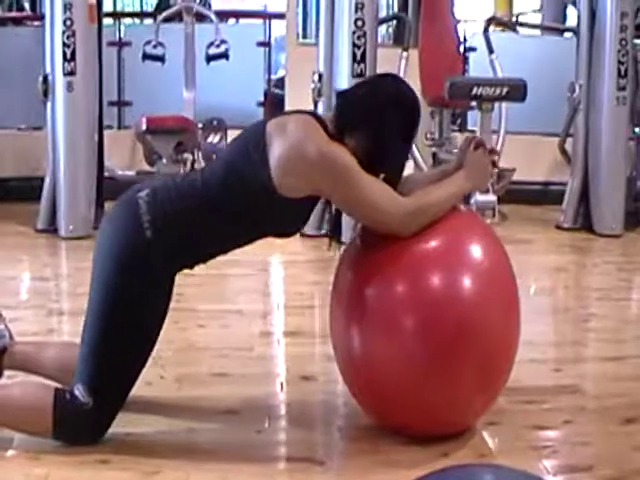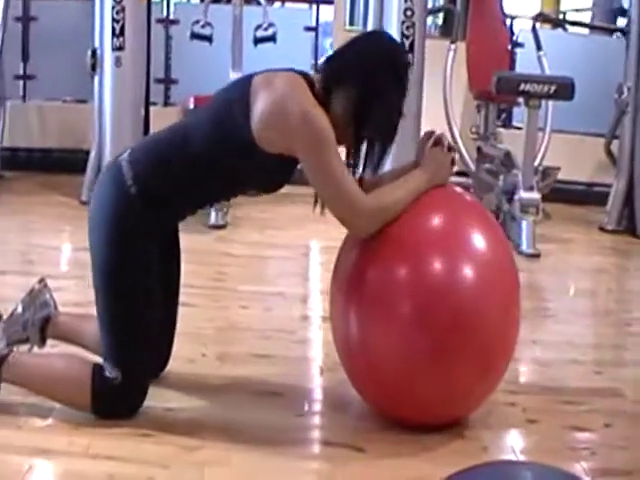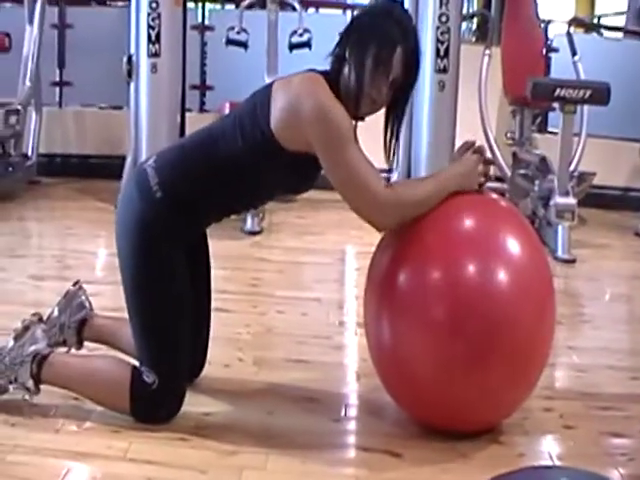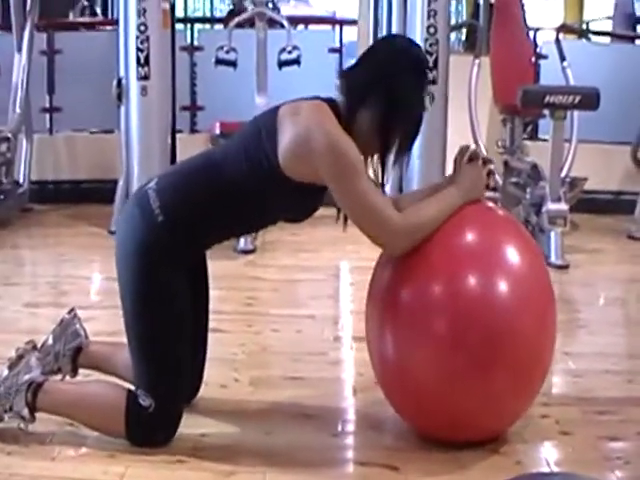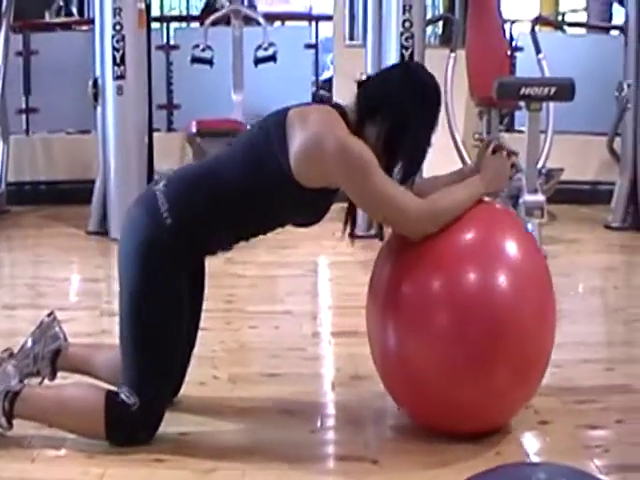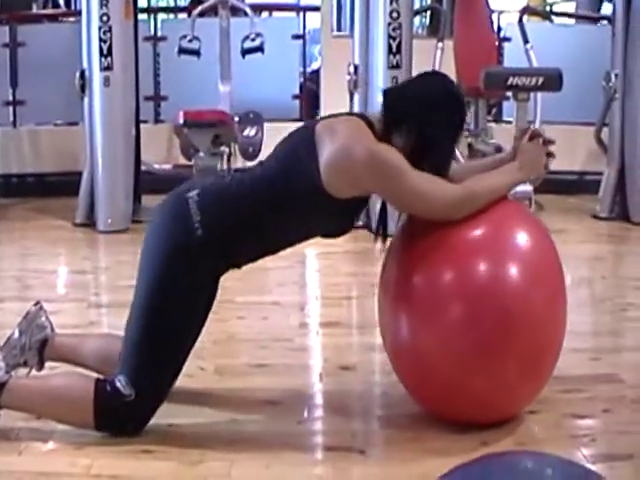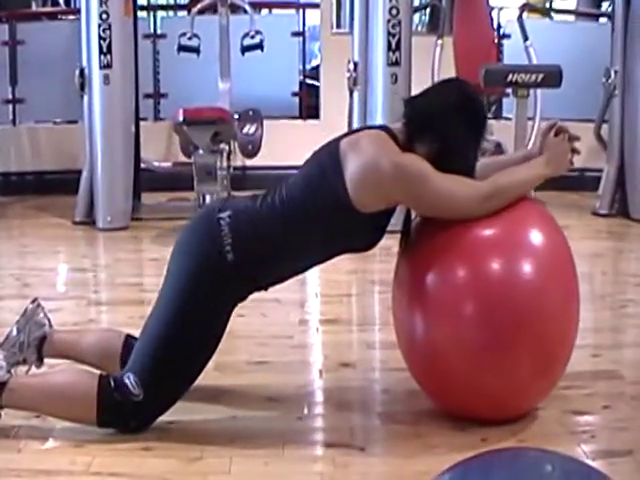
dt=0.7s
person 1, frame 1
left shoulder: (312, 132)
right shoulder: (318, 153)
left elbow: (385, 192)
right elbow: (400, 217)
left wrist: (453, 169)
right wrist: (467, 179)
left hip: (147, 229)
right hip: (140, 243)
left knee: (106, 372)
right knee: (85, 418)
person 1, frame 2
left shoulder: (299, 93)
right shoulder: (299, 110)
left elbow: (348, 193)
right elbow: (361, 218)
left wrist: (416, 167)
right wrist: (426, 177)
left hip: (149, 206)
right hip: (129, 206)
left knee: (150, 361)
right knee: (119, 395)
left ankle: (46, 319)
person 1, frame 3
left shoulder: (327, 103)
right shoulder: (316, 105)
left elbow: (374, 193)
right elbow: (381, 211)
left wrist: (449, 174)
right wrist: (456, 178)
left hip: (177, 212)
right hip: (154, 211)
left knee: (187, 363)
right knee: (159, 398)
left ankle: (77, 320)
person 1, frame 4
left shoulder: (327, 120)
right shoulder: (324, 136)
left elbow: (380, 211)
right elbow: (394, 235)
left wrist: (450, 184)
right wrist: (461, 192)
left hip: (175, 232)
right hip: (155, 236)
left knee: (181, 386)
right knee: (155, 422)
left ankle: (74, 348)
person 1, frame 5
left shoulder: (335, 124)
right shoulder: (335, 143)
left elbow: (400, 192)
right elbow: (414, 220)
left wrist: (472, 172)
right wrist: (484, 184)
left hip: (176, 230)
right hip: (161, 236)
left knee: (159, 384)
right knee: (134, 420)
left ankle: (54, 349)
person 1, frame 6
left shoulder: (362, 131)
right shoulder: (365, 154)
left elbow: (434, 178)
right elbow: (450, 202)
left wrist: (506, 158)
right wrist: (520, 172)
left hip: (196, 224)
right hip: (191, 240)
left knee: (147, 363)
right knee: (129, 408)
person 1, frame 7
left shoulder: (383, 142)
right shoulder: (389, 167)
left elbow: (462, 176)
right elbow: (478, 199)
left wrist: (530, 154)
right wrist: (545, 166)
left hip: (223, 236)
right hip: (220, 257)
left knee: (153, 357)
right knee: (132, 403)
